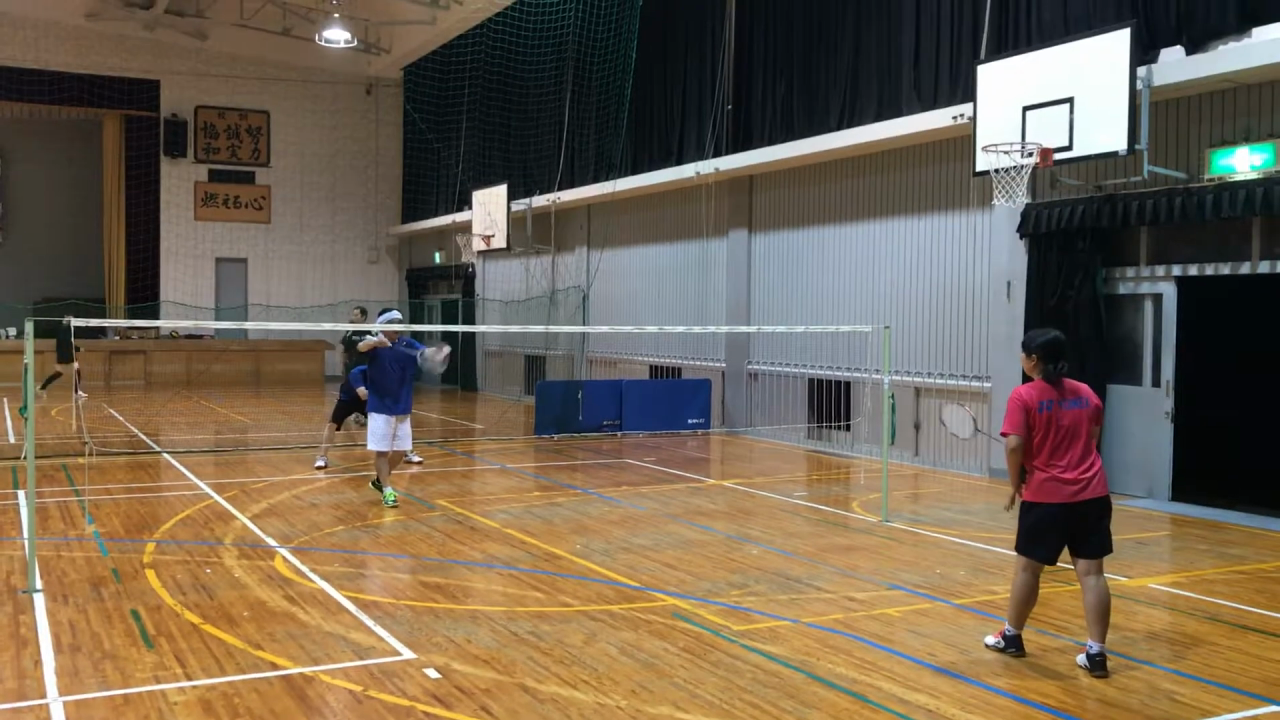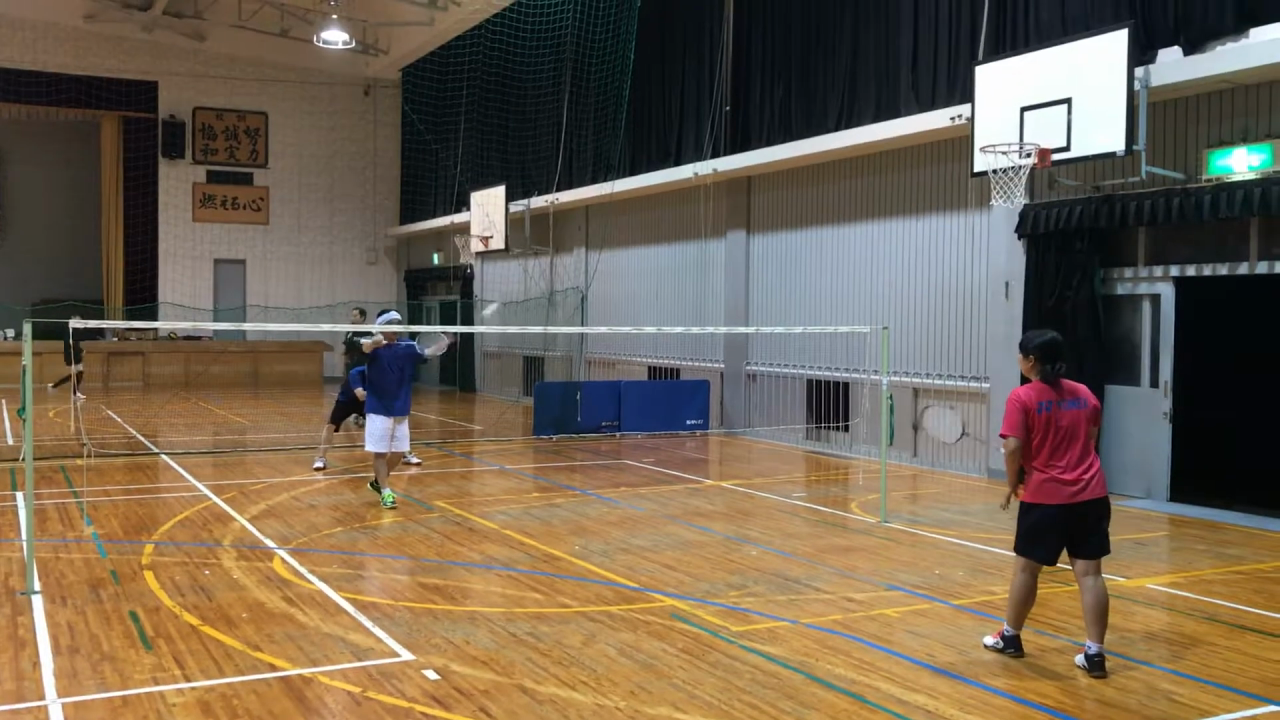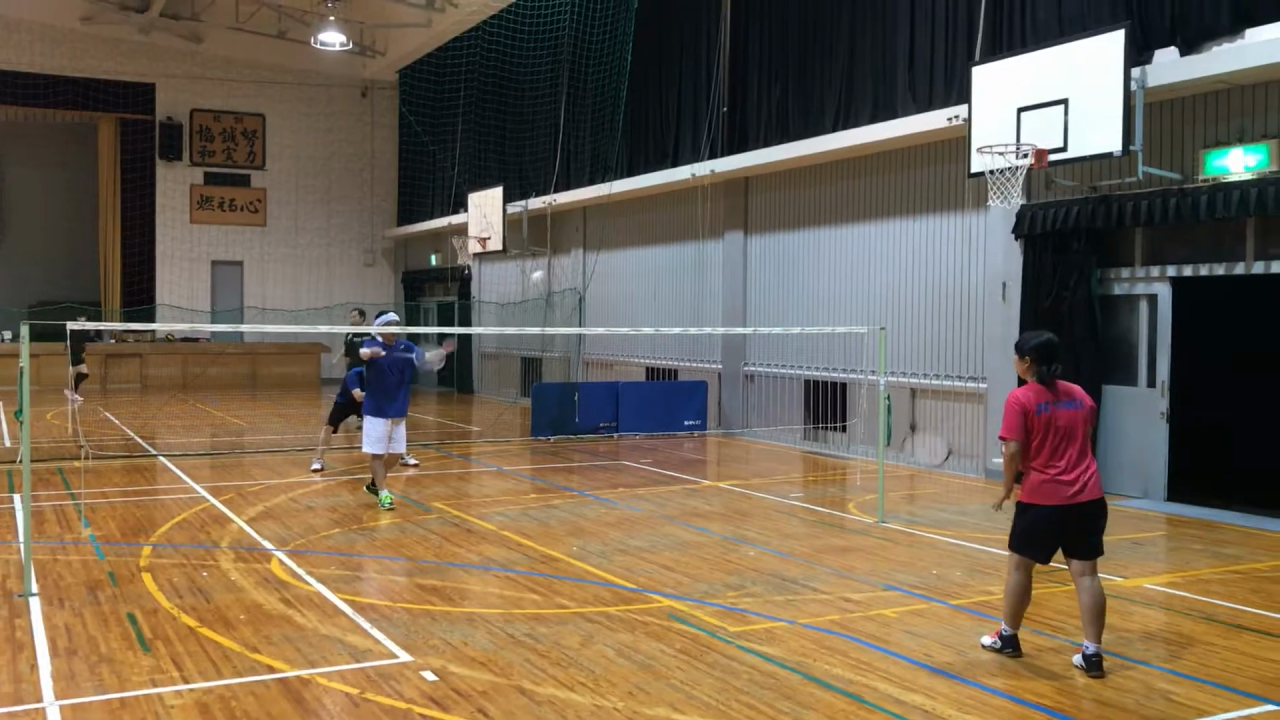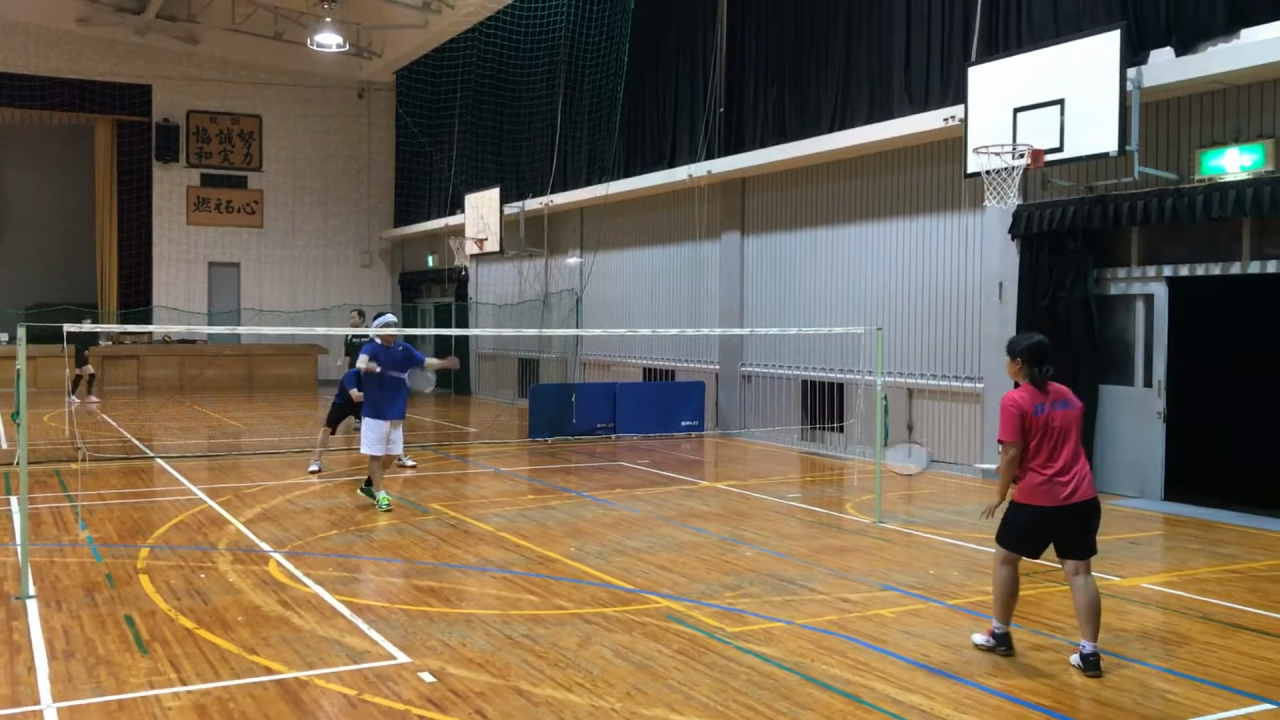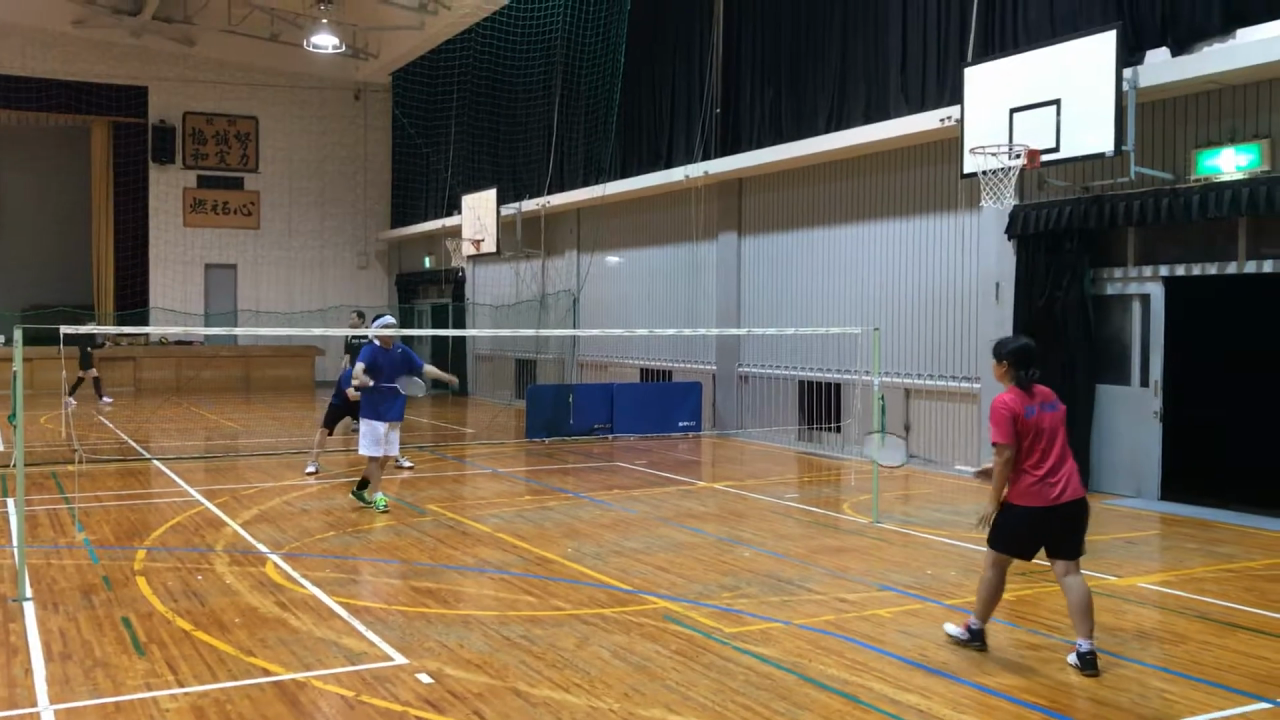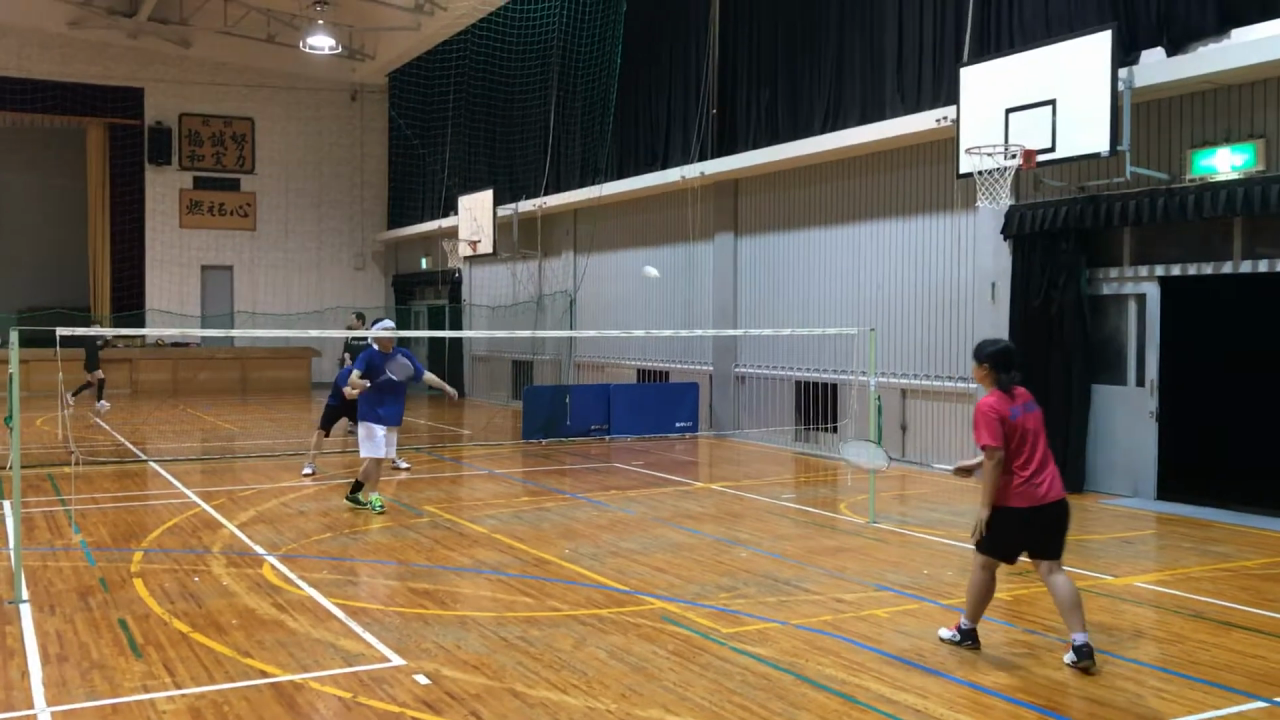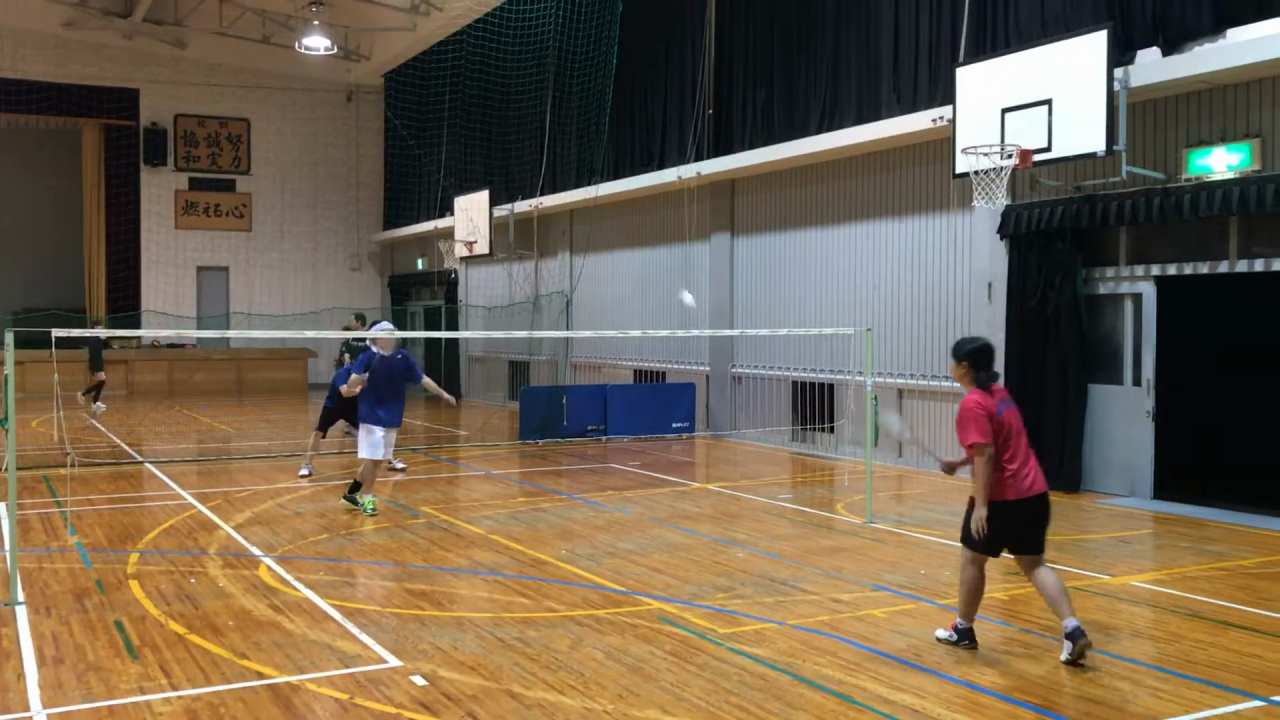
dt=0.1s
person 1, frame 1
left shoulder: (1023, 396)
right shoulder: (1087, 394)
left elbow: (1014, 446)
left wrist: (1015, 485)
left hip: (1046, 497)
right hip: (1092, 496)
left knee: (1027, 567)
right knee: (1091, 572)
left ankle: (1011, 636)
right ankle: (1096, 653)
person 1, frame 2
left shoulder: (1022, 397)
right shoulder: (1085, 394)
left elbow: (1013, 448)
left wrist: (1012, 485)
left hip: (1045, 498)
right hip: (1090, 497)
left knee: (1026, 568)
right knee: (1089, 573)
left ankle: (1010, 637)
right ankle: (1094, 653)
person 1, frame 3
left shoulder: (1019, 399)
right shoulder: (1080, 395)
left elbow: (1014, 452)
left wrist: (1006, 489)
left hip: (1042, 499)
right hip: (1088, 498)
left knee: (1019, 565)
right knee: (1085, 573)
left ankle: (1008, 637)
right ankle: (1092, 653)
person 1, frame 4
left shoulder: (1015, 400)
right shoulder: (1068, 397)
left elbow: (1012, 455)
left wrist: (1000, 494)
left hip: (1037, 499)
right hip: (1081, 498)
left knee: (1005, 559)
right knee: (1079, 572)
left ankle: (999, 634)
right ankle: (1089, 652)
person 1, frame 5
left shoulder: (1005, 403)
right shoulder: (1050, 397)
left elbow: (1006, 456)
left wrist: (993, 502)
right wrist: (996, 468)
left hip: (1029, 500)
right hip: (1071, 498)
left knee: (995, 561)
right knee: (1068, 571)
left ankle: (974, 630)
right ankle: (1086, 651)
person 1, frame 6
left shoulder: (988, 406)
right shoulder: (1026, 398)
left elbow: (996, 460)
left wrist: (985, 506)
right wrist: (974, 465)
left hip: (1014, 502)
right hip: (1051, 499)
left knee: (983, 564)
right knee: (1052, 571)
left ankle: (966, 630)
right ankle: (1081, 645)
person 1, frame 7
left shoulder: (973, 404)
right shoulder: (997, 394)
left elbow: (984, 456)
left wrist: (980, 506)
right wrist: (961, 462)
left hip: (1000, 498)
right hip: (1034, 493)
left knee: (972, 560)
right knee: (1034, 565)
left ankle: (963, 630)
right ankle: (1073, 631)
person 2, frame 1
left shoulder: (408, 344)
right shoulder: (375, 346)
right elbow: (361, 346)
right wrist: (376, 341)
left hip: (402, 409)
right hip: (380, 409)
left knee: (401, 451)
right knee: (381, 450)
left ankle: (380, 481)
right ankle: (386, 490)
person 2, frame 2
left shoulder: (407, 345)
right shoulder: (377, 346)
right elbow: (364, 346)
right wrist: (374, 342)
left hip: (401, 410)
right hip: (379, 410)
left knee: (398, 452)
right knee: (380, 452)
left ankle: (378, 482)
right ankle: (385, 492)
person 2, frame 3
left shoulder: (406, 347)
right shoulder: (372, 345)
left elbow: (427, 358)
right elbow: (363, 353)
left wrist: (443, 351)
right wrist: (370, 352)
left hip: (398, 412)
right hip: (376, 411)
left knee: (396, 453)
right knee: (377, 453)
left ankle: (375, 484)
right ankle: (383, 493)
person 2, frame 4
left shoulder: (404, 349)
right shoulder: (371, 347)
left elbow: (426, 363)
right elbow: (361, 361)
left wrist: (445, 363)
right wrist: (366, 366)
left hip: (396, 413)
right hip: (375, 413)
left knee: (390, 455)
right knee: (376, 455)
left ankle: (369, 485)
right ankle: (380, 494)
person 2, frame 5
left shoulder: (403, 351)
right shoulder: (369, 350)
left elbow: (423, 368)
right elbow: (358, 370)
left wrist: (445, 377)
right wrist: (361, 379)
left hip: (394, 415)
right hip: (373, 414)
left knee: (385, 457)
right knee: (375, 456)
left ankle: (360, 490)
right ankle: (377, 496)
person 2, frame 6
left shoulder: (403, 355)
right shoulder: (367, 356)
left elbow: (423, 375)
right elbow: (352, 379)
left wrist: (445, 387)
right wrist: (357, 383)
left hip: (392, 418)
right hip: (372, 417)
left knee: (376, 459)
right knee: (376, 457)
left ankle: (354, 493)
right ankle: (374, 496)
person 2, frame 7
left shoulder: (403, 357)
right shoulder: (366, 359)
left elbow: (422, 379)
right elbow: (351, 384)
left wrist: (443, 394)
right wrist: (355, 382)
left hip: (393, 420)
right hip: (371, 419)
left knee: (376, 460)
right knee: (372, 458)
left ankle: (352, 493)
right ankle: (366, 498)
